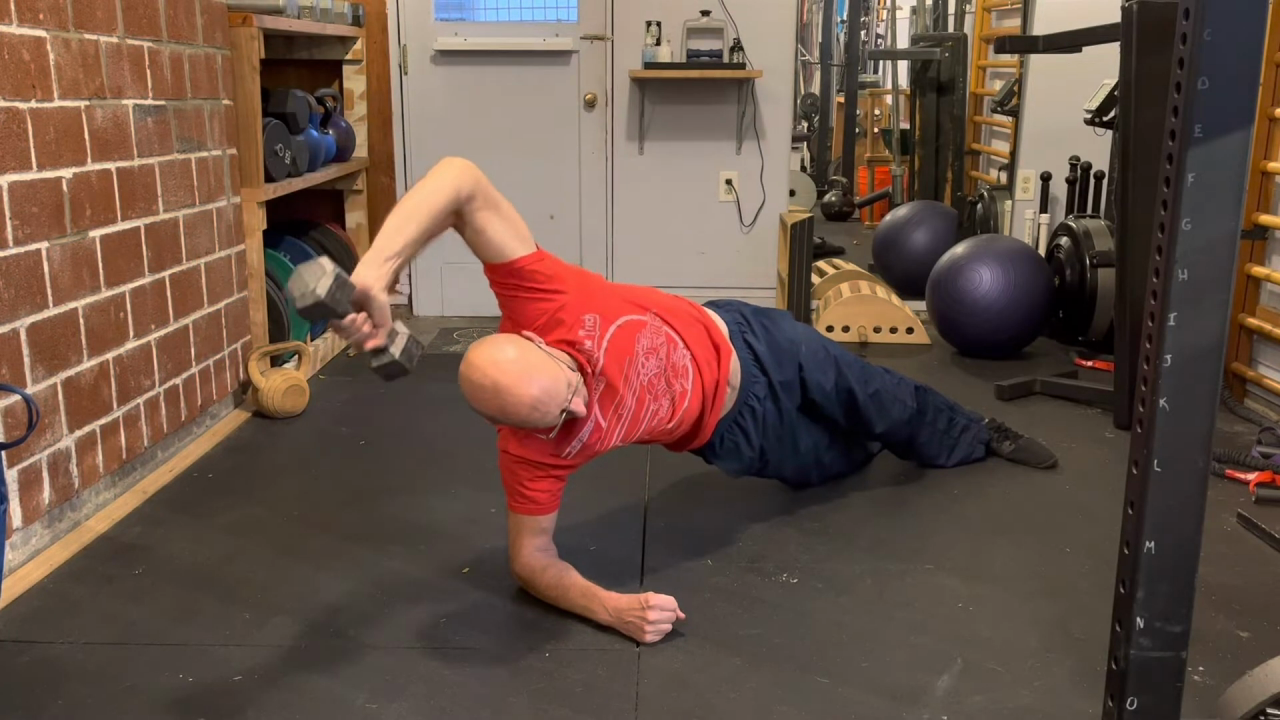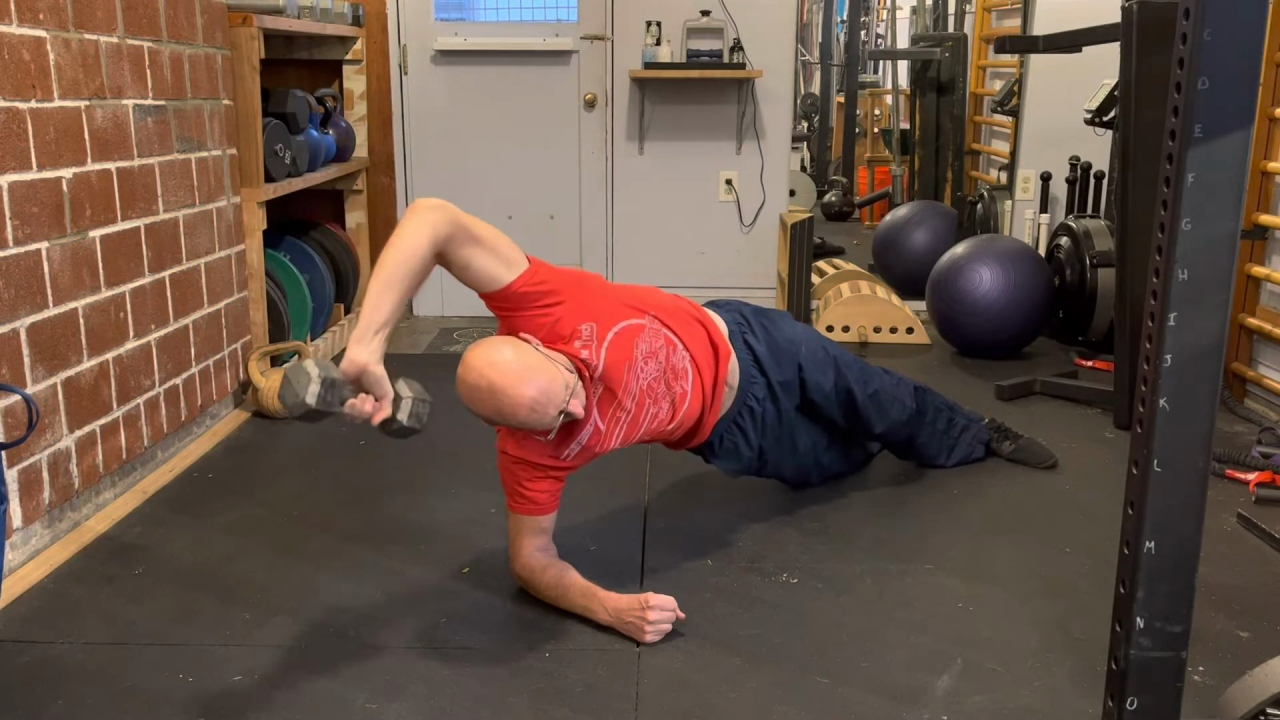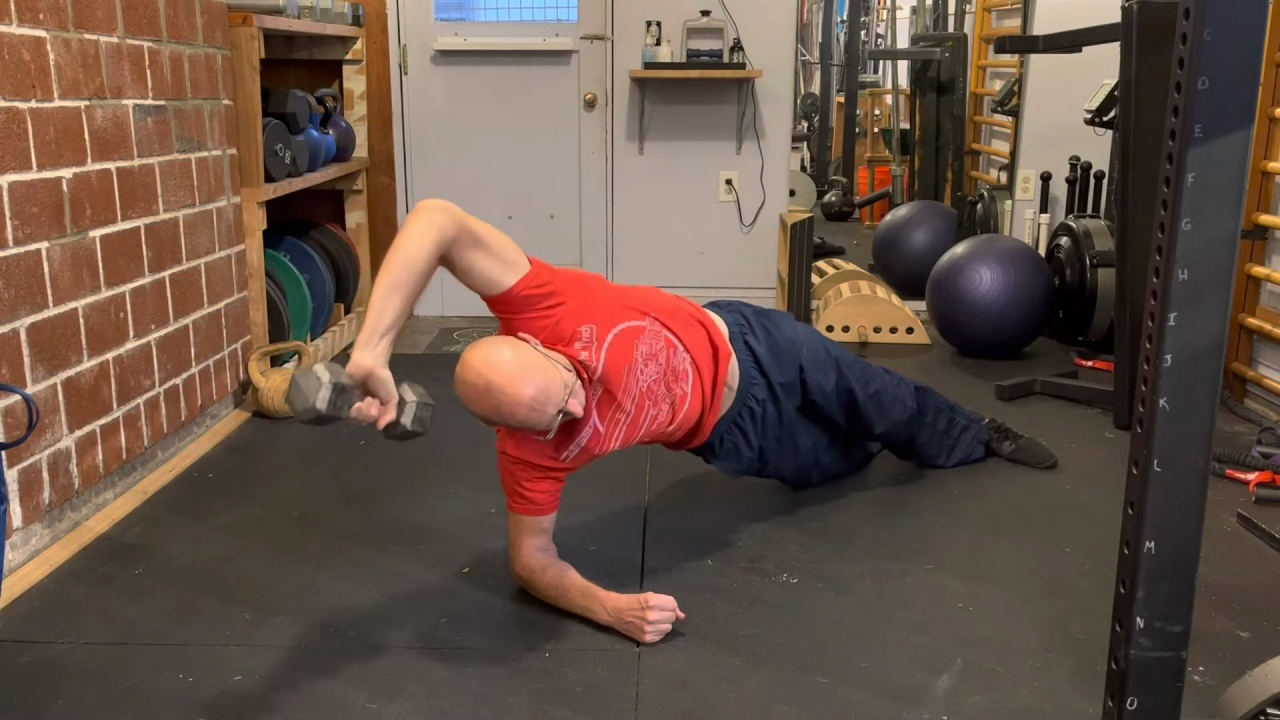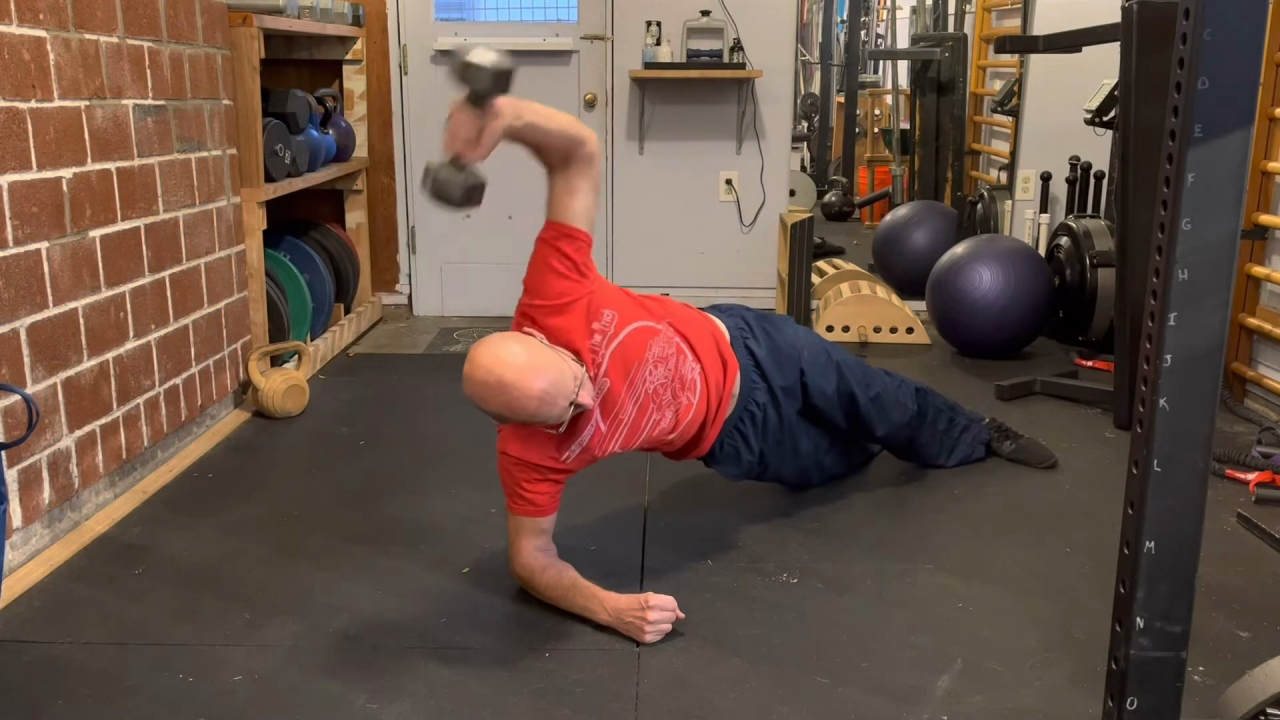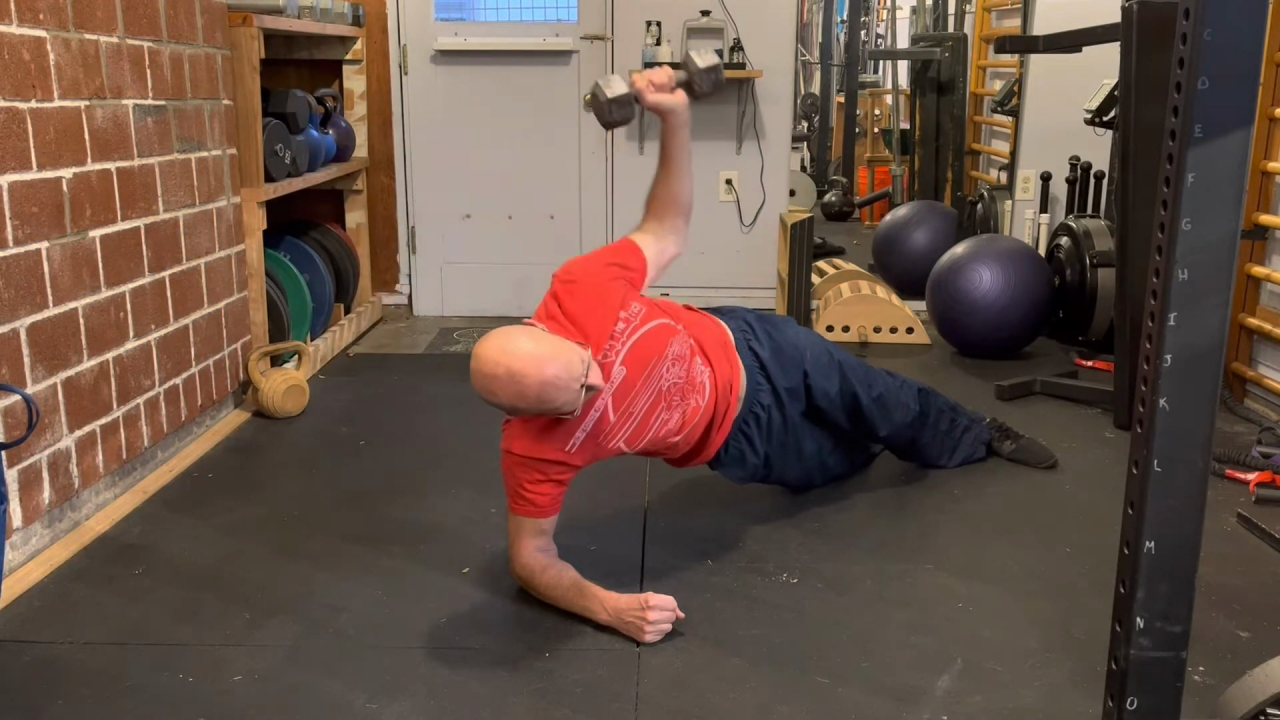
dt=0.5s
person 1, frame 1
left shoulder: (540, 303)
right shoulder: (530, 446)
left elbow: (462, 181)
right elbow: (531, 559)
left wrist: (375, 266)
right wrist: (612, 608)
left hip: (741, 343)
right hip: (731, 433)
left knee: (889, 405)
right knee: (836, 461)
left ankle: (979, 435)
right ankle: (924, 445)
person 1, frame 2
left shoulder: (538, 305)
right shoulder: (529, 450)
left elbow: (433, 218)
right elbow: (531, 558)
left wrist: (368, 340)
right wrist: (610, 609)
left hip: (743, 344)
right hip: (729, 433)
left knee: (886, 405)
right knee: (837, 462)
left ankle: (979, 434)
right ankle: (927, 450)
person 1, frame 3
left shoulder: (538, 309)
right shoulder: (531, 450)
left elbow: (437, 220)
right elbow: (531, 559)
left wrist: (374, 343)
right wrist: (610, 609)
left hip: (743, 346)
right hip: (730, 432)
left knee: (889, 406)
right knee: (836, 461)
left ankle: (979, 435)
right ankle: (926, 447)
person 1, frame 4
left shoulder: (553, 307)
right shoulder: (528, 451)
left elbow: (579, 155)
right elbow: (531, 560)
left wrist: (505, 118)
right wrist: (610, 608)
left hip: (741, 350)
right hip: (730, 441)
left knee: (889, 409)
right knee: (835, 463)
left ankle: (981, 437)
person 1, frame 5
left shoulder: (578, 295)
right shoulder: (533, 447)
left elbow: (666, 232)
right elbow: (531, 556)
left wrist: (674, 116)
right wrist: (609, 607)
left hip: (746, 351)
right hip: (737, 443)
left knee: (894, 409)
right knee: (840, 459)
left ankle: (981, 435)
